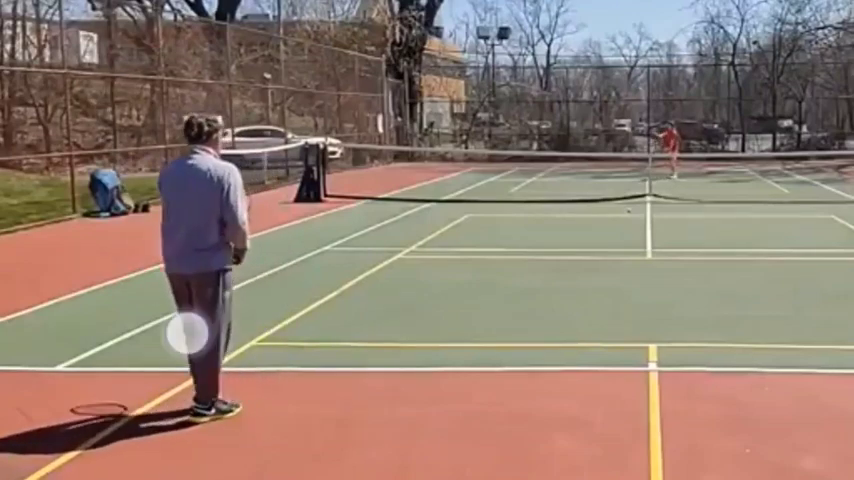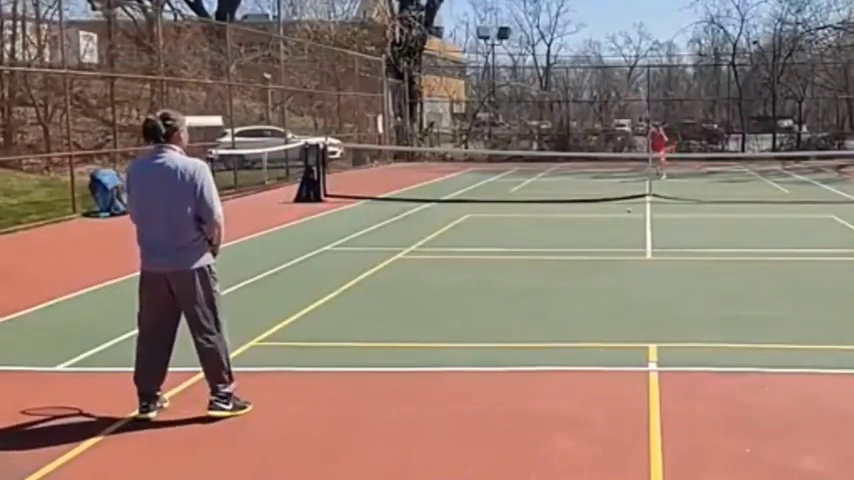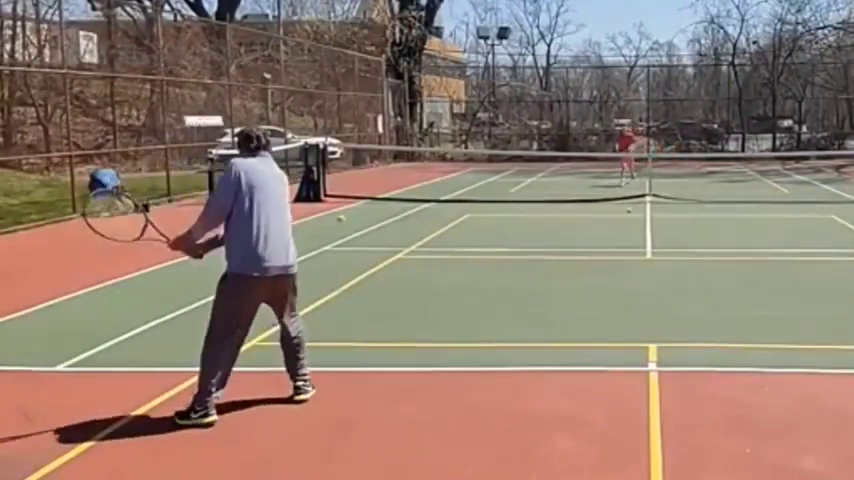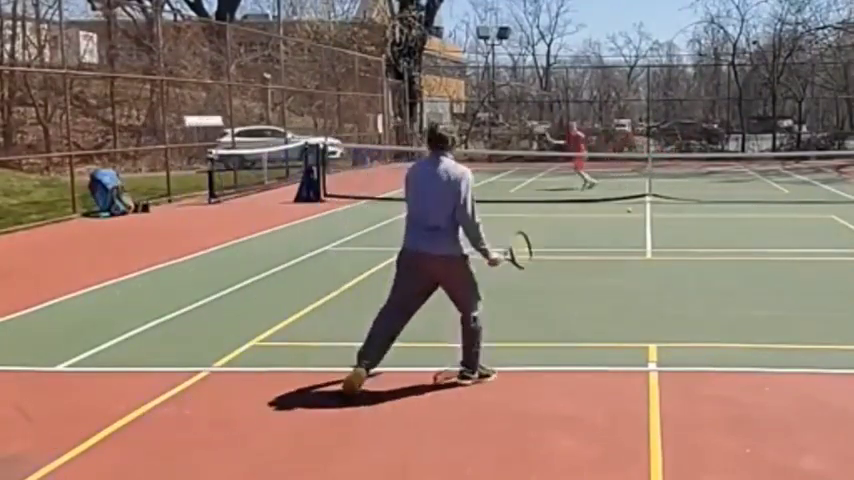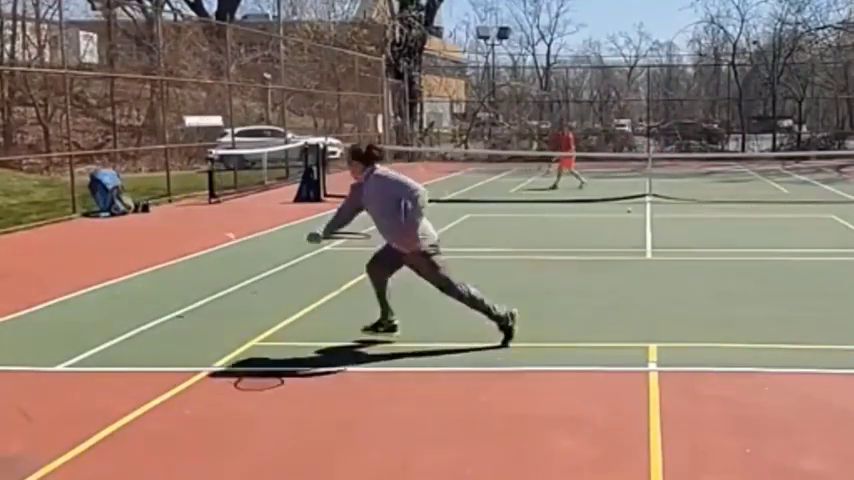
dt=1s
person 1, frame 1
left shoulder: (169, 171)
right shoulder: (224, 171)
left elbow: (176, 216)
right elbow: (237, 223)
right wrist: (240, 248)
left hip: (176, 264)
right hip: (211, 263)
right knee: (212, 333)
left ankle: (206, 392)
right ankle: (206, 402)
person 1, frame 2
left shoulder: (135, 171)
right shoulder: (194, 168)
left elbow: (136, 216)
right elbow: (214, 220)
right wrist: (213, 245)
left hip: (153, 266)
right hip: (191, 264)
left knee: (152, 334)
right knee: (209, 332)
left ankle: (148, 398)
right ankle: (222, 396)
person 1, frame 3
left shoulder: (237, 168)
right shoulder: (279, 176)
left elbow: (214, 216)
left wrist: (188, 238)
right wrist: (205, 245)
left hip: (247, 269)
right hip: (285, 266)
left knee: (222, 336)
right knee: (290, 324)
left ankle: (204, 404)
right ankle: (301, 381)
person 1, frame 4
left shoulder: (414, 172)
right shoulder: (460, 174)
right elbow: (468, 219)
right wrist: (487, 253)
left hip: (413, 252)
right hip: (448, 255)
left knee: (393, 312)
right knee: (471, 307)
left ankle: (362, 366)
right ankle: (470, 368)
person 1, frame 5
left shoulder: (382, 177)
right shoulder: (360, 186)
left elbow: (418, 193)
right elbow: (346, 212)
left wrist: (413, 231)
right wrist: (323, 233)
left hip: (420, 244)
right hip: (399, 245)
left knee: (450, 287)
right knee: (375, 269)
left ankle: (503, 317)
right ankle: (386, 321)
